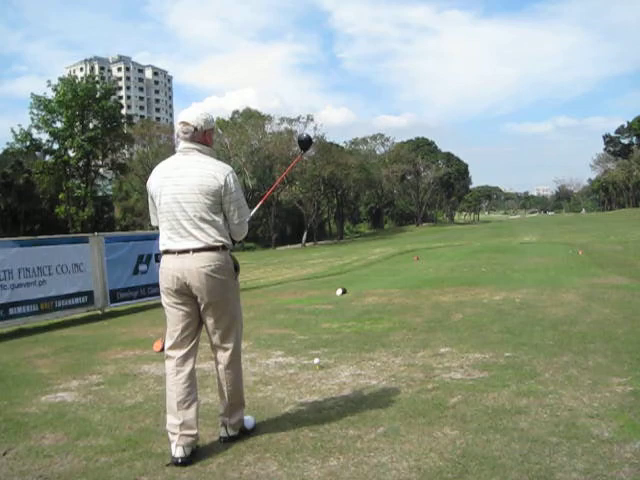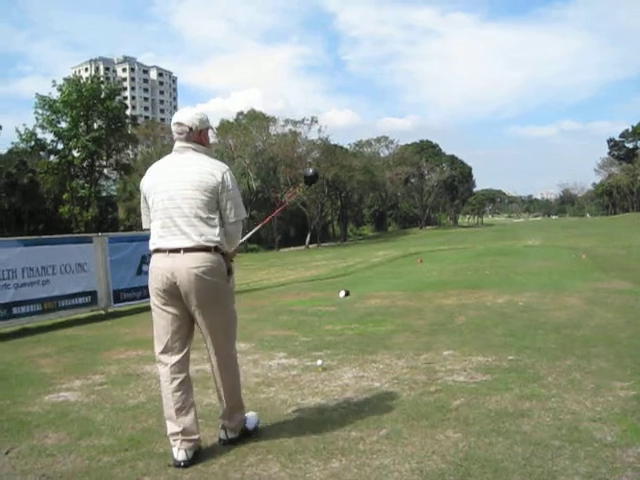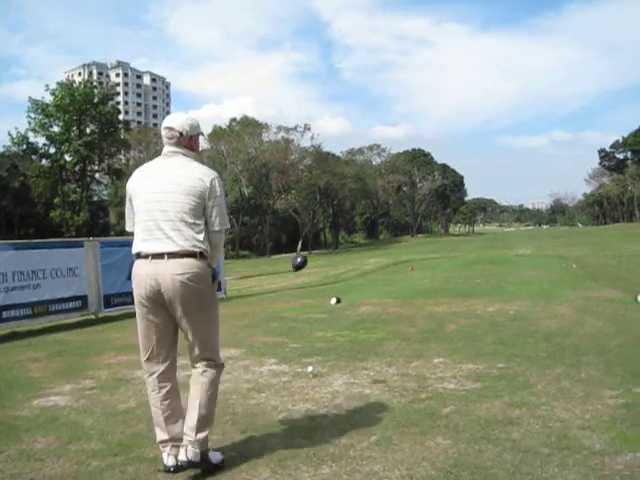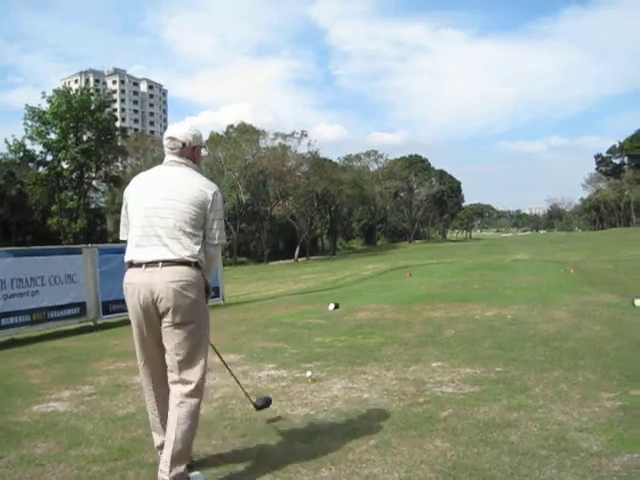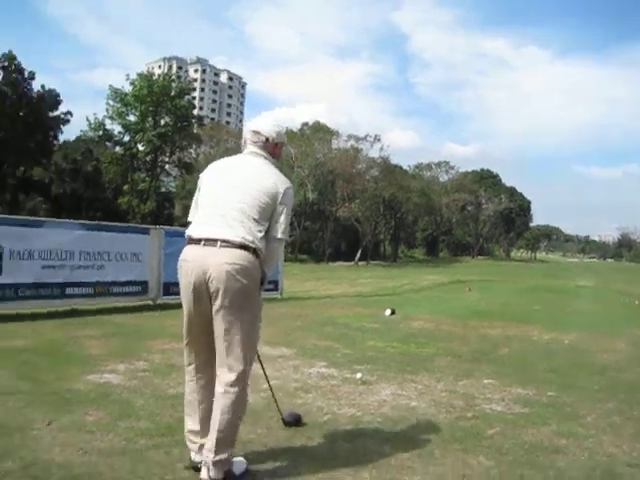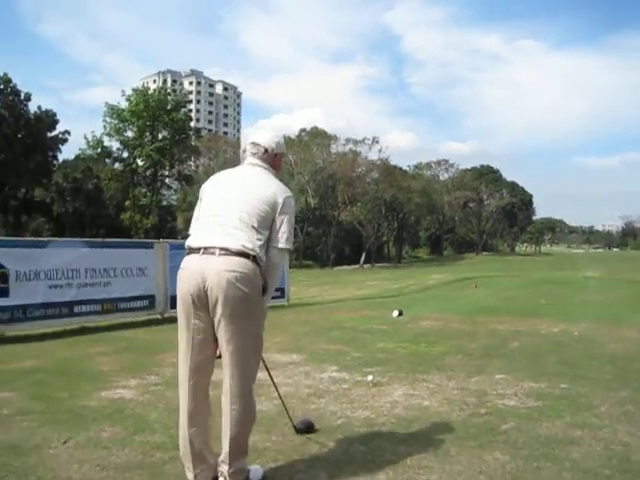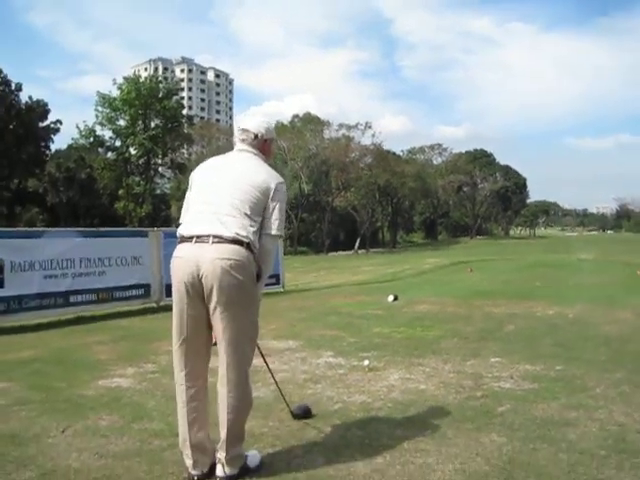
dt=0.2s
person 1, frame 1
left shoulder: (157, 174)
right shoulder: (221, 172)
left elbow: (158, 224)
right elbow: (239, 229)
left hip: (170, 265)
right hip: (211, 263)
left knee: (178, 354)
right knee: (226, 347)
left ankle: (181, 441)
right ankle: (232, 422)
person 1, frame 2
left shoulder: (152, 174)
right shoulder: (217, 170)
left elbow: (150, 226)
right elbow: (233, 228)
right wrist: (223, 252)
left hip: (160, 265)
right hip: (203, 264)
left knee: (170, 357)
right knee: (222, 349)
left ankle: (183, 443)
right ankle: (234, 423)
person 1, frame 3
left shoulder: (138, 177)
right shoulder: (206, 176)
left elbow: (133, 230)
right elbow: (216, 235)
right wrist: (207, 268)
left hip: (144, 271)
right hip: (187, 270)
left knee: (158, 366)
right knee: (205, 360)
left ankle: (171, 448)
right ankle: (193, 447)
person 1, frame 4
left shoulder: (136, 184)
right shoulder: (206, 189)
left elbow: (128, 239)
right elbow: (212, 250)
right wrist: (201, 285)
left hip: (137, 278)
right hip: (181, 279)
left knee: (153, 374)
right knee: (185, 380)
person 1, frame 5
left shoulder: (214, 168)
right shoulder: (280, 183)
left elbow: (193, 219)
right elbow: (275, 245)
right wrist: (258, 282)
left hip: (192, 257)
right hip: (236, 264)
left knee: (197, 360)
right knee: (233, 368)
left ankle: (198, 444)
person 1, frame 6
left shoulder: (214, 179)
right shoulder: (280, 193)
right elbow: (277, 255)
right wrist: (262, 297)
left hip: (191, 268)
right hip: (236, 272)
left knee: (193, 376)
right knee: (237, 378)
person 1, frame 7
left shoulder: (204, 167)
right shoulder: (271, 179)
right elbow: (269, 241)
right wrist: (256, 283)
left hip: (184, 255)
right hip: (230, 260)
left knee: (188, 366)
right knee: (233, 365)
